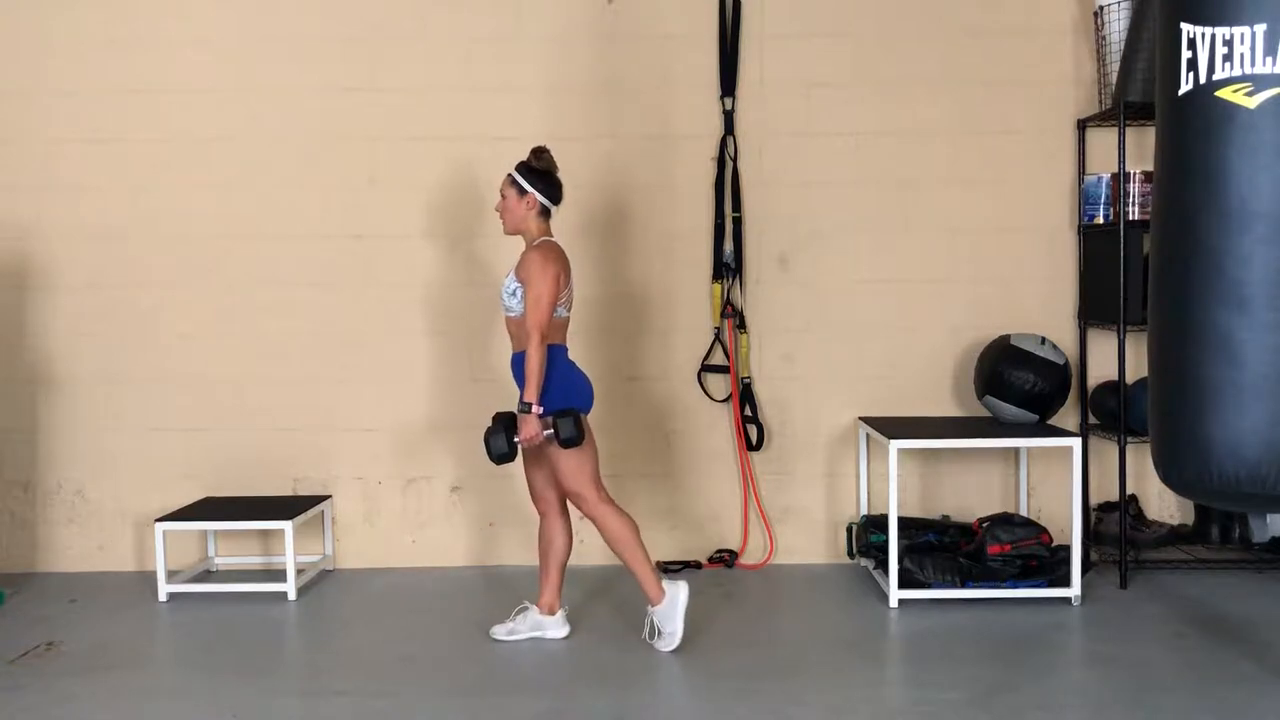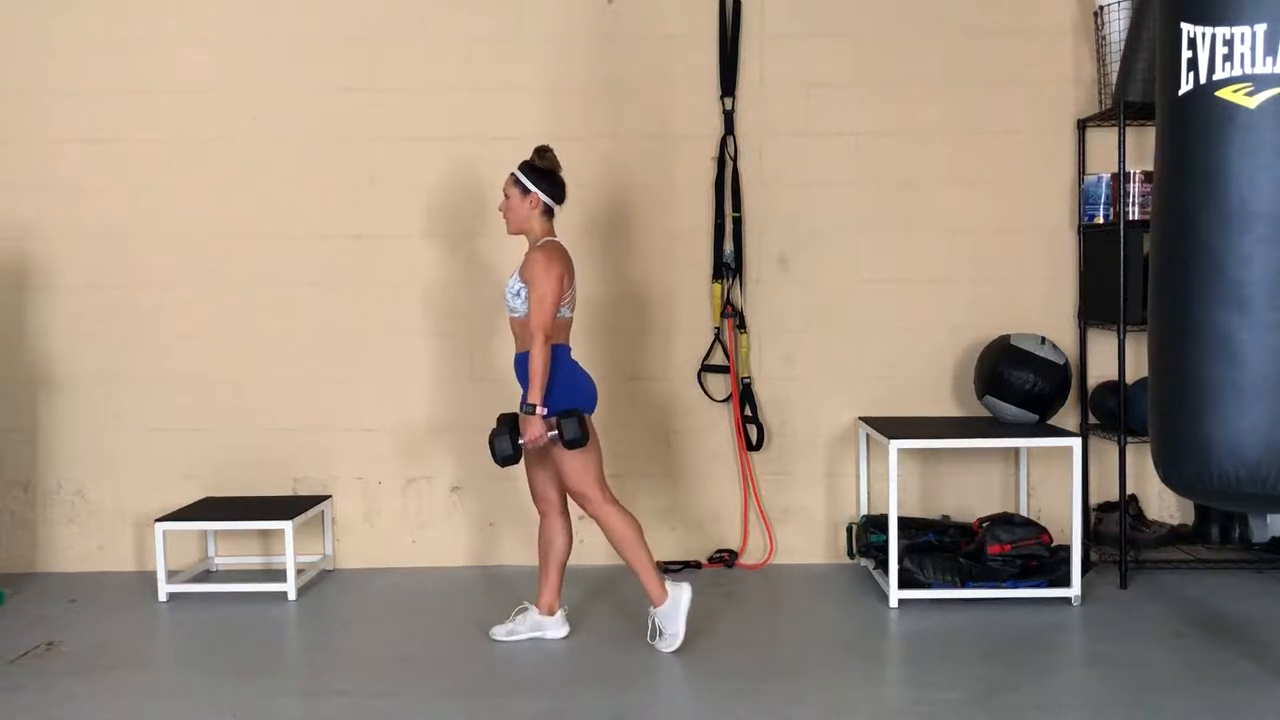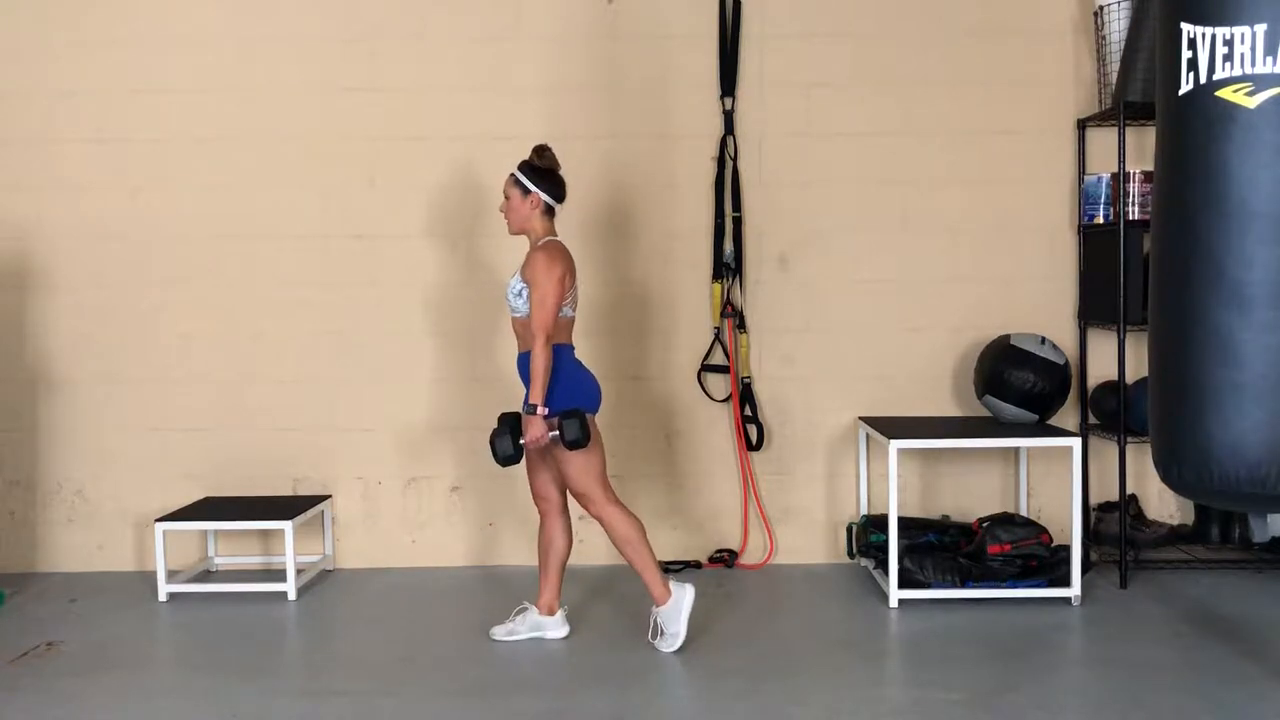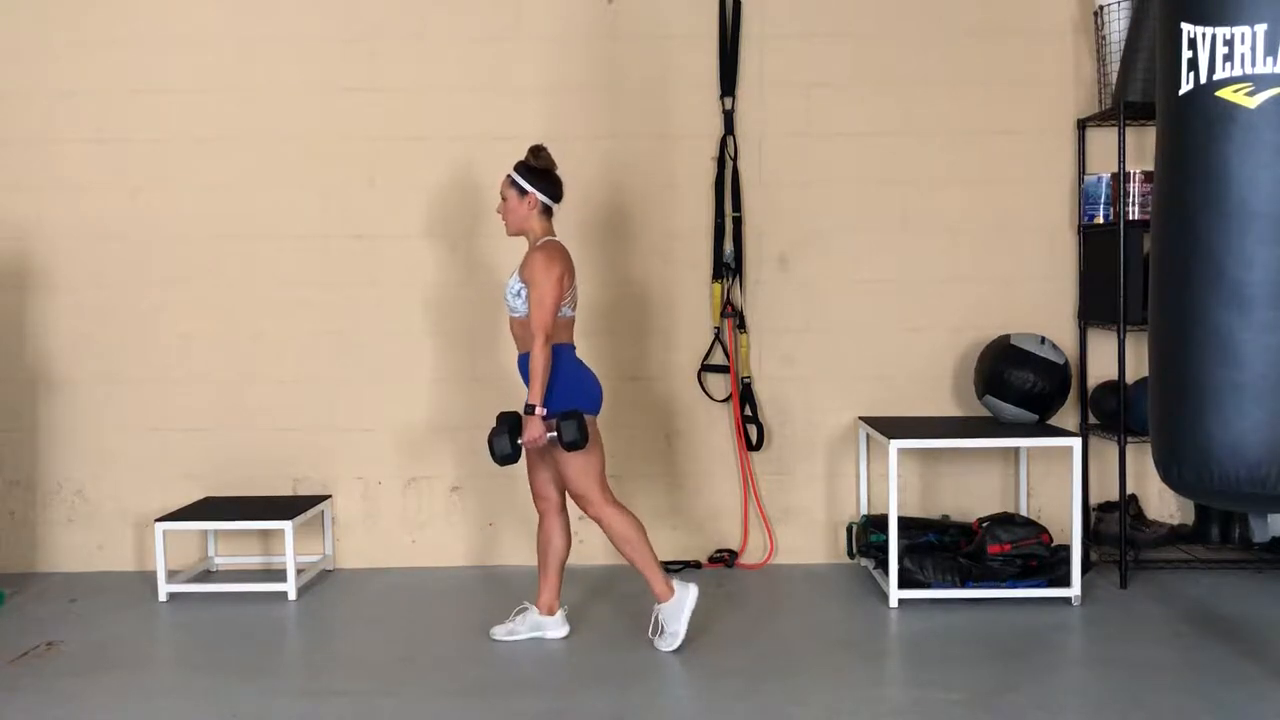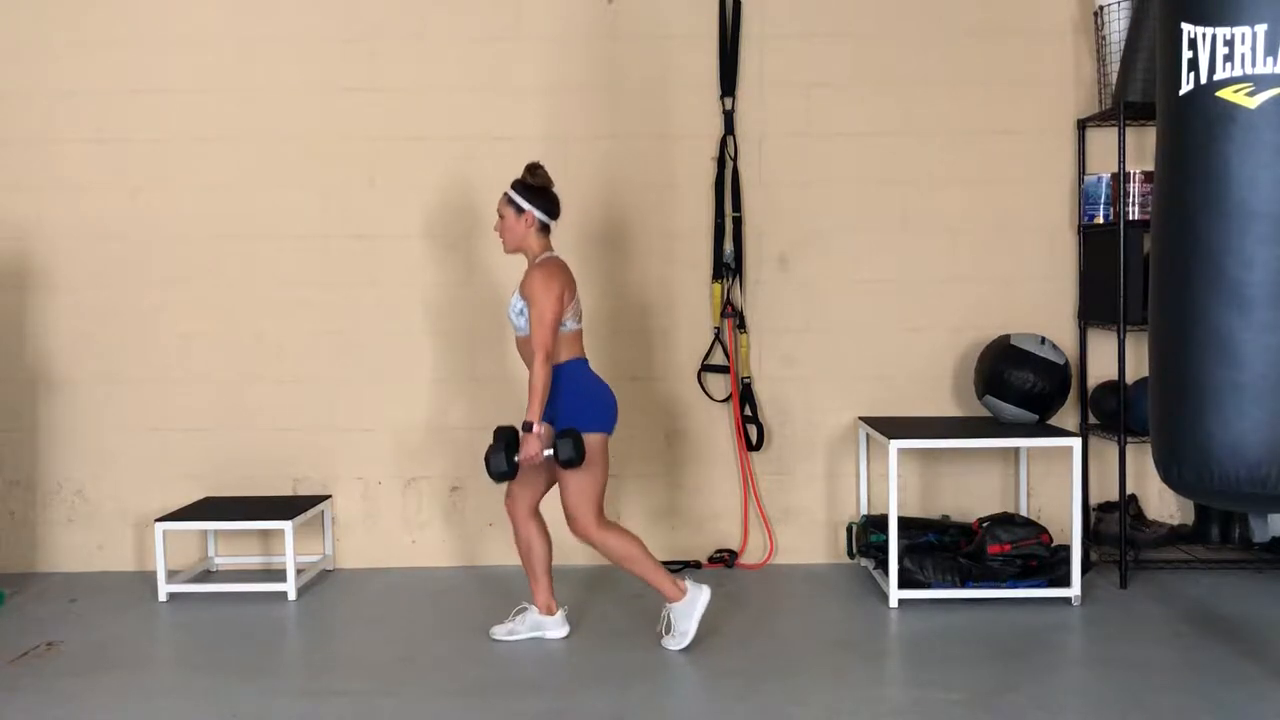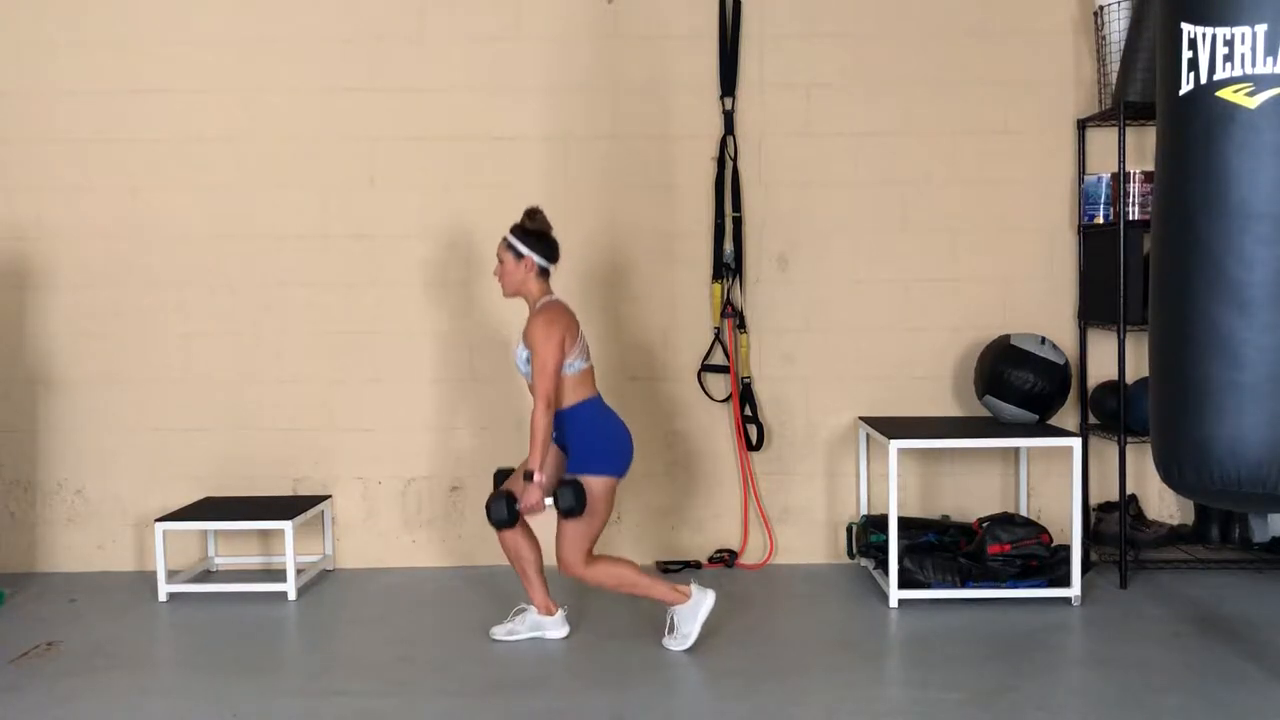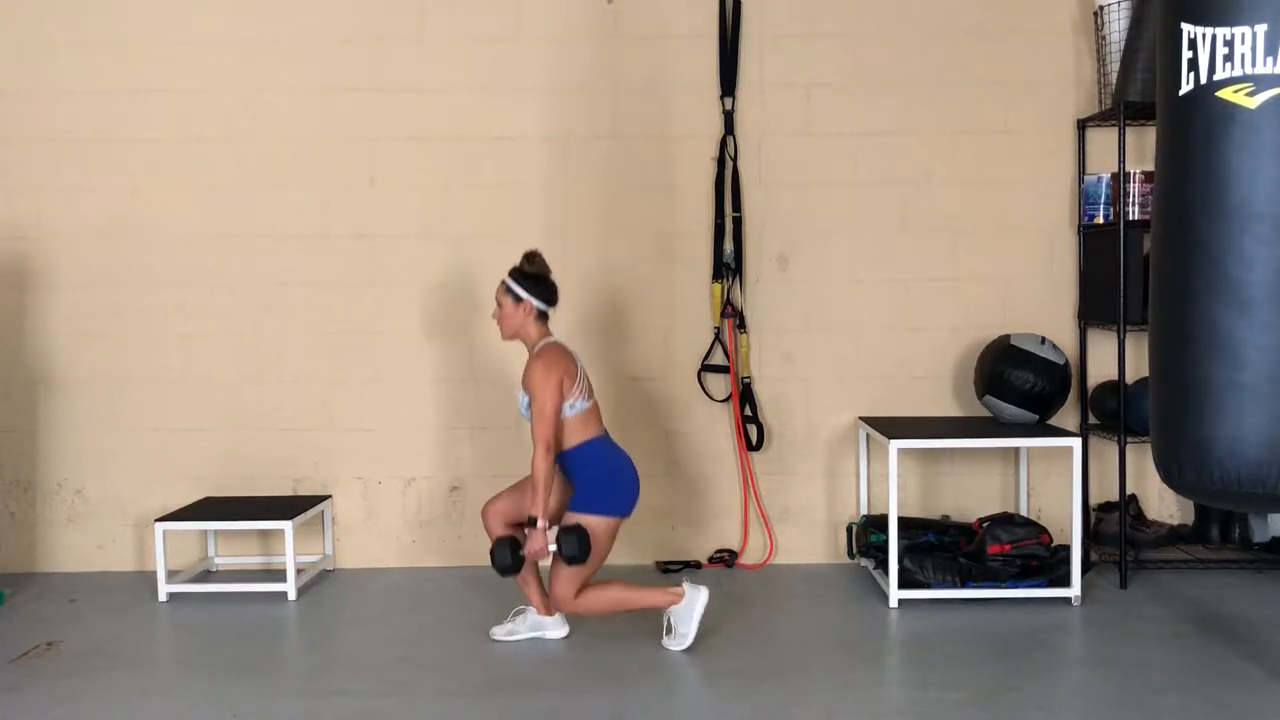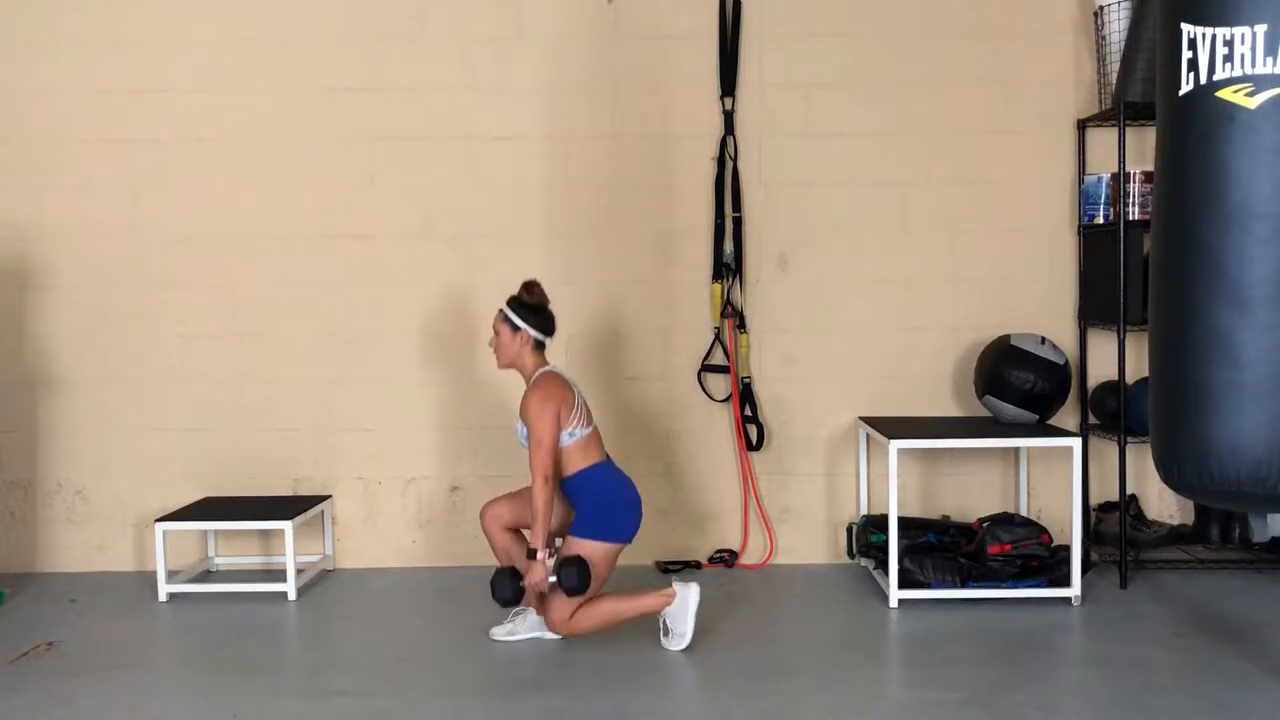
dt=0.2s
person 1, frame 1
left shoulder: (538, 256)
right shoulder: (543, 254)
left elbow: (536, 337)
left wrist: (530, 408)
right wrist: (532, 404)
left hip: (552, 387)
right hip: (547, 387)
left knee: (589, 498)
right knee: (548, 504)
left ankle: (661, 595)
right ankle: (548, 612)
person 1, frame 2
left shoulder: (543, 256)
right shoulder: (545, 254)
left elbow: (540, 338)
left wrist: (534, 409)
right wrist: (535, 406)
left hip: (556, 388)
right hip: (549, 387)
left knee: (595, 499)
right knee: (549, 503)
left ankle: (664, 597)
right ankle: (547, 612)
person 1, frame 3
left shoulder: (544, 256)
right shoulder: (546, 254)
left elbow: (542, 338)
left wrist: (535, 409)
right wrist: (538, 406)
left hip: (560, 387)
right hip: (553, 388)
left knee: (597, 499)
right knee: (548, 503)
left ankle: (667, 597)
right ankle: (546, 612)
person 1, frame 4
left shoulder: (543, 256)
right shoulder: (545, 254)
left elbow: (540, 337)
left wrist: (534, 409)
right wrist: (538, 406)
left hip: (562, 387)
right hip: (555, 388)
left knee: (594, 499)
right knee: (548, 500)
left ankle: (670, 596)
right ankle: (546, 612)
person 1, frame 5
left shoulder: (543, 273)
right shoulder: (544, 271)
left elbow: (542, 356)
left wrist: (532, 426)
right wrist: (539, 421)
left hip: (577, 401)
right hip: (564, 401)
left knee: (586, 521)
right knee: (520, 500)
left ankle: (683, 595)
right ankle: (546, 613)
person 1, frame 6
left shoulder: (544, 320)
right shoulder: (549, 313)
left elbow: (544, 404)
left wrist: (536, 476)
right wrist: (539, 468)
left hip: (595, 441)
right hip: (577, 437)
left knee: (573, 561)
left ankle: (686, 598)
right ankle: (545, 613)
person 1, frame 7
left shoulder: (543, 364)
right shoulder: (551, 353)
left elbow: (544, 448)
left wrist: (539, 522)
right wrist: (541, 511)
left hip: (601, 479)
right hip: (587, 472)
left knee: (566, 596)
right knee: (495, 513)
left ankle: (680, 598)
right ankle: (542, 613)
person 1, frame 8
left shoulder: (540, 394)
right shoulder: (550, 381)
left elbow: (543, 479)
right elbow: (553, 474)
left wrist: (536, 555)
right wrist: (542, 534)
left hip: (605, 505)
right hip: (590, 496)
left knee: (562, 620)
right knee: (493, 516)
left ankle: (671, 599)
right ankle: (538, 609)
